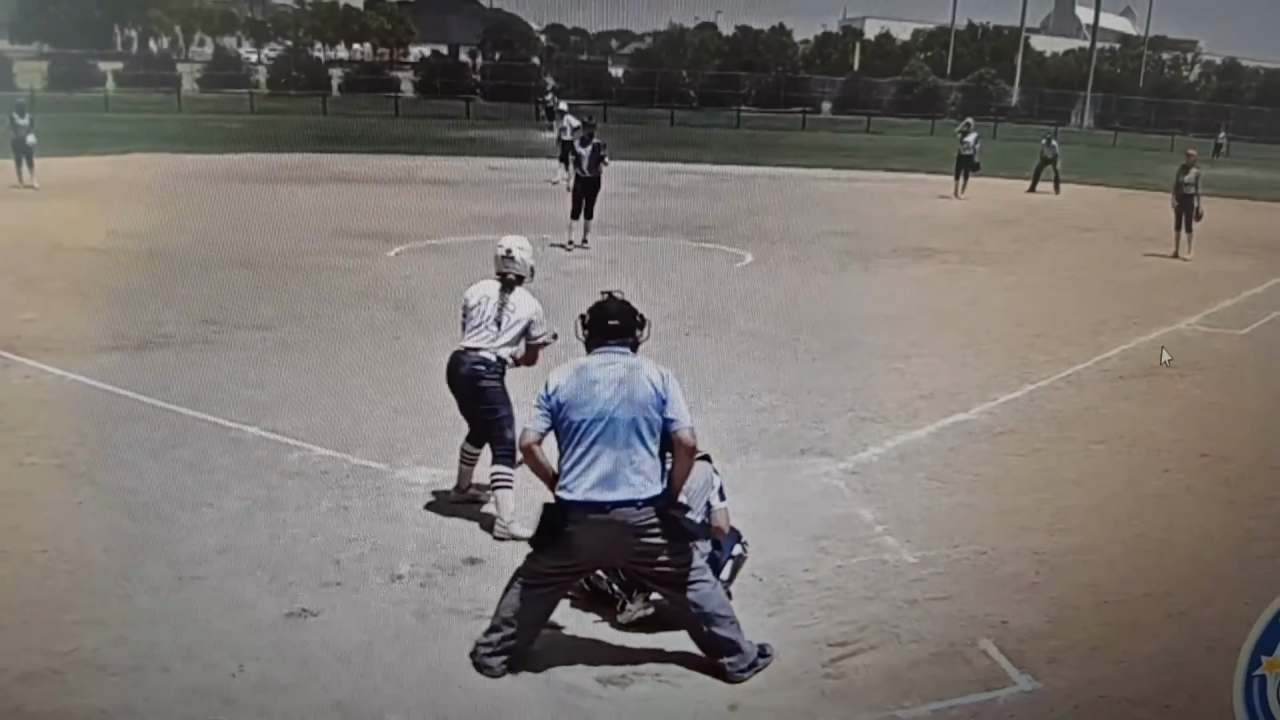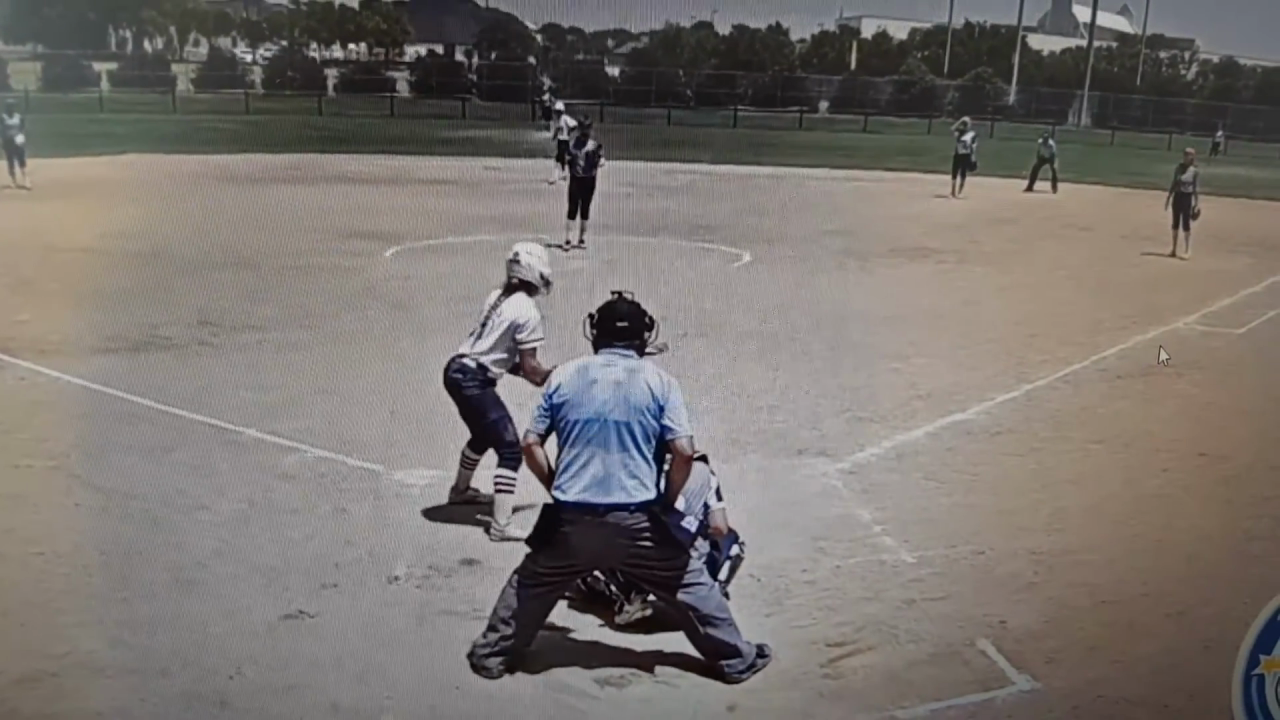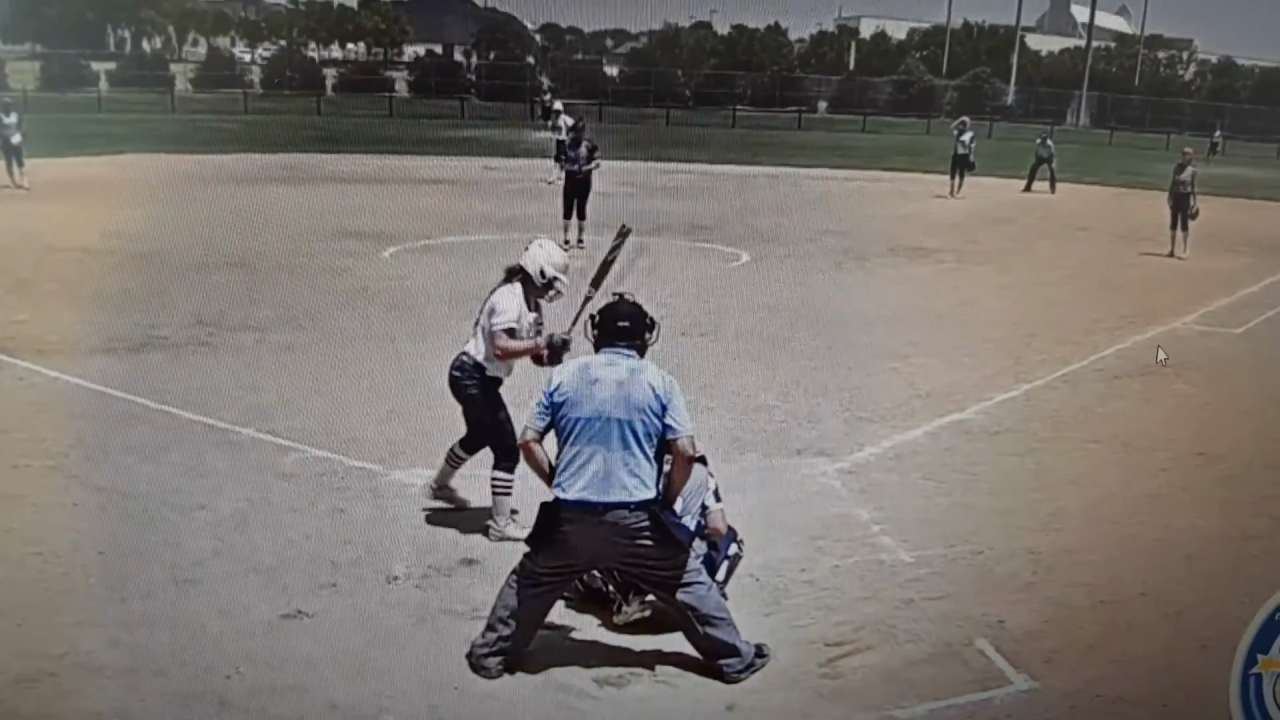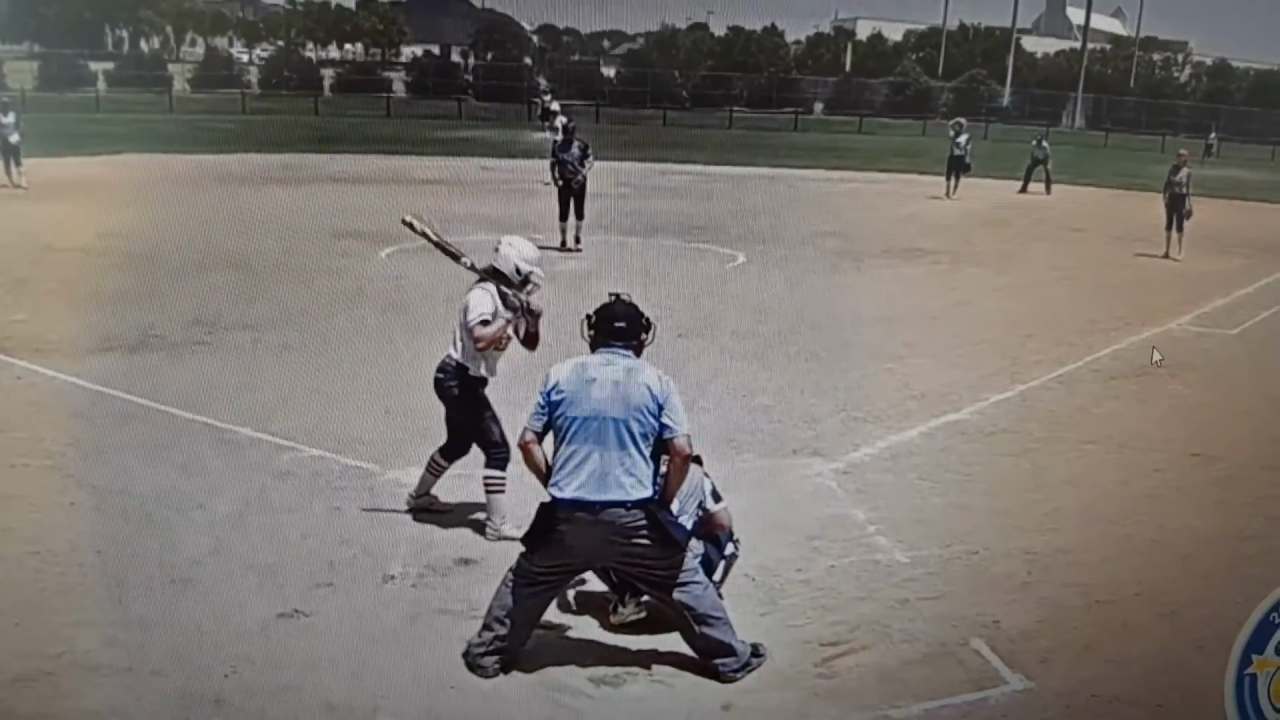
dt=0.4s
person 1, frame 1
left shoulder: (561, 378)
right shoulder: (657, 376)
left elbow: (529, 443)
right elbow: (687, 443)
left wrist: (557, 486)
right wrist: (670, 495)
left hip: (576, 516)
right hip: (642, 515)
left knee: (533, 584)
right knee: (693, 583)
left ankle: (494, 653)
right ankle: (737, 658)
person 1, frame 2
left shoulder: (564, 376)
right shoulder: (659, 381)
left elbow: (531, 444)
right elbow: (684, 452)
right wrist: (667, 501)
left hip: (571, 519)
right hip: (636, 519)
left knee: (530, 585)
right knee: (689, 586)
left ankle: (492, 655)
right ankle: (735, 659)
person 1, frame 3
left shoulder: (564, 376)
right shoulder: (660, 382)
left elbow: (529, 441)
right elbow: (685, 452)
right wrist: (666, 501)
left hip: (571, 518)
right hip: (636, 518)
left knee: (528, 584)
right knee: (689, 585)
left ankle: (490, 655)
right ankle: (734, 659)
person 1, frame 4
left shoulder: (561, 375)
right shoulder: (656, 381)
left elbow: (528, 441)
right elbow: (682, 451)
right wrist: (664, 501)
left hip: (568, 517)
right hip: (633, 517)
left knee: (525, 583)
right knee: (686, 584)
left ankle: (488, 654)
right ankle: (730, 658)
person 2, frame 1
left shoulder: (476, 290)
right shoulder: (531, 306)
right elbow: (530, 359)
right wrist: (513, 355)
left hip: (458, 365)
right hip: (485, 374)
left knee: (480, 429)
right knee: (504, 447)
left ankle: (462, 488)
right ankle: (506, 522)
person 2, frame 2
left shoulder: (500, 297)
right shoulder: (528, 312)
right elbow: (530, 365)
left wrist: (533, 375)
right wrist: (551, 376)
left hip: (458, 372)
right hip: (473, 381)
left knee: (483, 435)
right knee: (510, 449)
left ankle: (461, 490)
right ankle: (501, 525)
person 2, frame 3
left shoulder: (533, 303)
right shoulder: (509, 298)
left elbow: (536, 355)
right elbow: (502, 348)
left wrist: (551, 350)
right wrist: (542, 344)
left hip: (473, 376)
right hip: (473, 378)
left knee: (477, 436)
right knee: (507, 450)
left ankle: (440, 485)
right ankle: (501, 526)
person 2, frame 4
left shoulder: (511, 298)
right shoulder: (482, 295)
left elbow: (530, 345)
right elbow: (481, 341)
left wrist: (532, 322)
right wrist: (509, 316)
left hip: (458, 380)
right hip: (459, 380)
left knee: (458, 443)
right knee: (497, 448)
left ankle: (420, 495)
right ankle: (497, 525)
